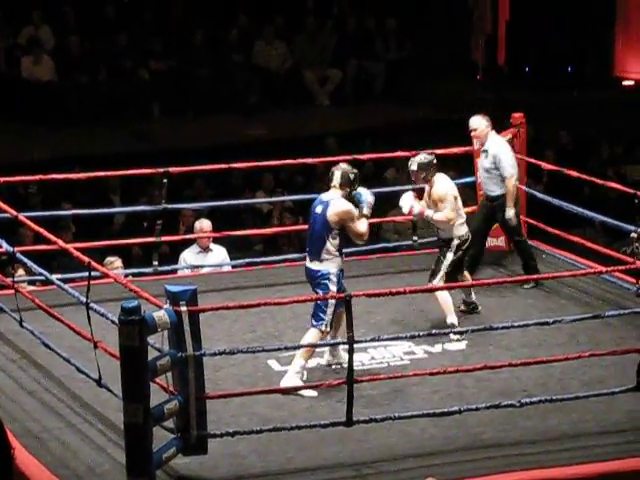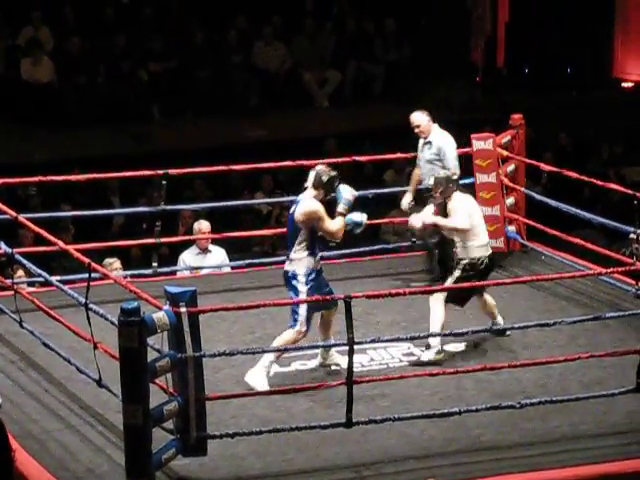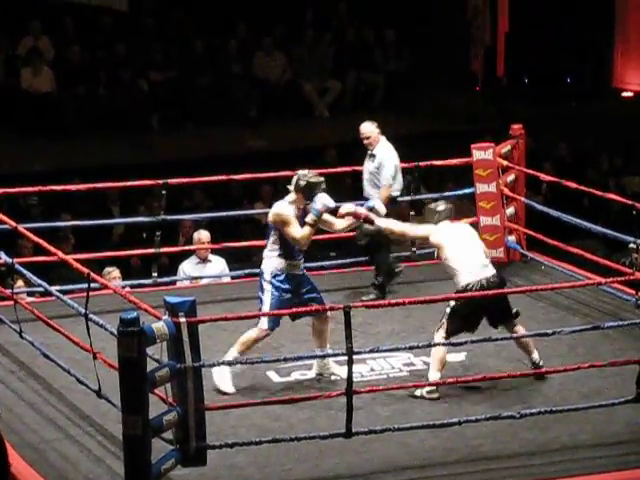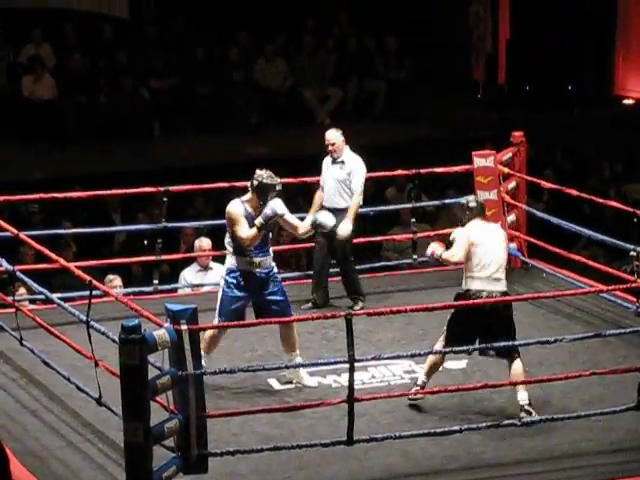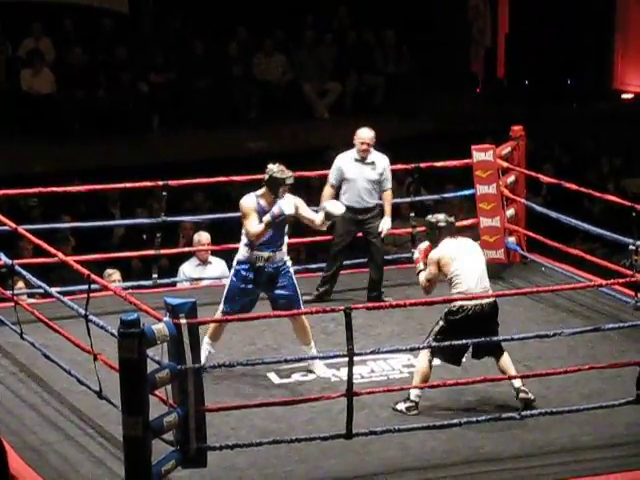
dt=0.5s
person 1, frame 1
left shoulder: (321, 199)
right shoulder: (343, 207)
right elbow: (361, 236)
right wrist: (365, 210)
left hip: (315, 265)
right hip: (327, 271)
left knee: (339, 307)
right knee: (321, 326)
left ankle: (333, 353)
right ankle: (293, 376)
person 1, frame 2
left shoulder: (304, 201)
right shoulder: (312, 207)
left elbow: (321, 230)
right elbow: (335, 234)
left wrist: (348, 221)
right wrist: (344, 206)
left hip: (309, 269)
right hip: (301, 273)
left knee: (331, 307)
right knee: (299, 329)
left ankle: (327, 354)
right ankle: (259, 371)
person 1, frame 3
left shoulder: (305, 207)
right shoulder: (281, 210)
left elbow: (335, 226)
right elbow: (301, 241)
right wrist: (314, 215)
left hip: (296, 272)
right hip: (276, 275)
left knee: (321, 315)
right knee: (265, 328)
left ankle: (324, 363)
right ankle: (224, 366)
person 1, frame 4
left shoulder: (271, 207)
right shoulder: (235, 208)
left elbow: (299, 229)
right elbow: (247, 240)
left wrist: (315, 223)
right wrist: (264, 219)
left hip: (266, 272)
right hip: (238, 274)
left knee: (287, 319)
right knee: (221, 326)
left ankle: (295, 369)
person 1, frame 5
left shoulder: (292, 201)
right shoulder: (249, 202)
left elbow: (317, 223)
right elbow: (254, 235)
left wrist: (326, 214)
right wrist: (272, 217)
left hip: (278, 265)
right hip: (249, 265)
left knee: (297, 313)
right knee: (226, 313)
left ankle: (313, 358)
right ankle: (205, 350)
person 2, frame 1
left shoulder: (442, 188)
right shoulder: (430, 184)
left elbow: (449, 217)
right elbow: (427, 208)
left wrist: (423, 212)
right wrist: (415, 206)
left hip: (455, 238)
right hip: (449, 236)
left knee: (437, 283)
right knee: (456, 272)
left ankle: (454, 327)
right ankle: (471, 302)
person 2, frame 2
left shoulder: (455, 204)
right shoulder: (465, 199)
left elbow: (462, 226)
left wrist: (433, 220)
right wrist: (434, 216)
left hip: (472, 261)
right hip: (482, 257)
left knee: (438, 298)
right knee: (477, 291)
left ankle: (434, 347)
right ankle: (499, 324)
person 2, frame 3
left shoulder: (435, 231)
right shoulder: (467, 228)
left elbow: (400, 228)
left wrist: (366, 215)
left hip: (470, 287)
right hip: (493, 280)
left knee: (442, 335)
right knee: (512, 325)
left ankle: (432, 385)
right ankle: (537, 363)
person 2, frame 4
left shoulder: (466, 232)
right shoulder: (499, 231)
left elbow: (456, 258)
left wrist: (437, 251)
left hip: (473, 296)
right hip: (499, 296)
left knee: (445, 343)
right knee: (511, 354)
left ankle: (420, 386)
right ankle: (524, 404)
person 2, frame 5
left shoulder: (436, 254)
right shoulder: (471, 244)
left elbow: (426, 287)
left wrist: (420, 265)
left hip: (463, 310)
right hip: (488, 306)
left knee: (428, 350)
right knee: (496, 349)
left ankle: (412, 401)
right ankle: (520, 389)
person 3, frame 1
left shoulder: (499, 148)
right shoulder: (485, 147)
left elbow: (510, 179)
left wrist: (510, 208)
left hip: (502, 200)
right hip: (489, 199)
left knee: (516, 239)
right knee: (476, 234)
left ankle: (532, 275)
right ankle: (467, 271)
person 3, frame 2
left shoulder: (443, 140)
right shoulder: (423, 141)
left elbow: (453, 172)
right elbow: (419, 169)
right wrist: (410, 193)
right hip: (429, 192)
left knee: (430, 234)
right knee: (439, 233)
left ankle: (436, 275)
person 3, frame 3
left shoulder: (386, 154)
right shoulder: (373, 152)
left elbow: (386, 187)
left wrist: (376, 211)
left hip: (382, 205)
right hip: (373, 204)
left knee: (379, 246)
right knee: (364, 240)
left ankle: (379, 288)
right ankle: (390, 268)
person 3, frame 4
left shoulder: (355, 162)
right shoulder: (327, 162)
left elbow: (357, 195)
left wrist: (348, 221)
right wrist: (311, 214)
left hip: (344, 215)
left knee: (344, 259)
right knee: (320, 259)
left ankle: (357, 298)
right ankle: (319, 299)
person 3, frame 5
left shoulder: (382, 161)
right shoulder: (342, 159)
left elbow: (386, 191)
right elbow: (330, 187)
left wrist: (387, 217)
left hip: (371, 214)
right hip: (347, 214)
left knee: (377, 255)
right knee: (336, 253)
left ankle: (375, 294)
right ankle: (323, 291)
